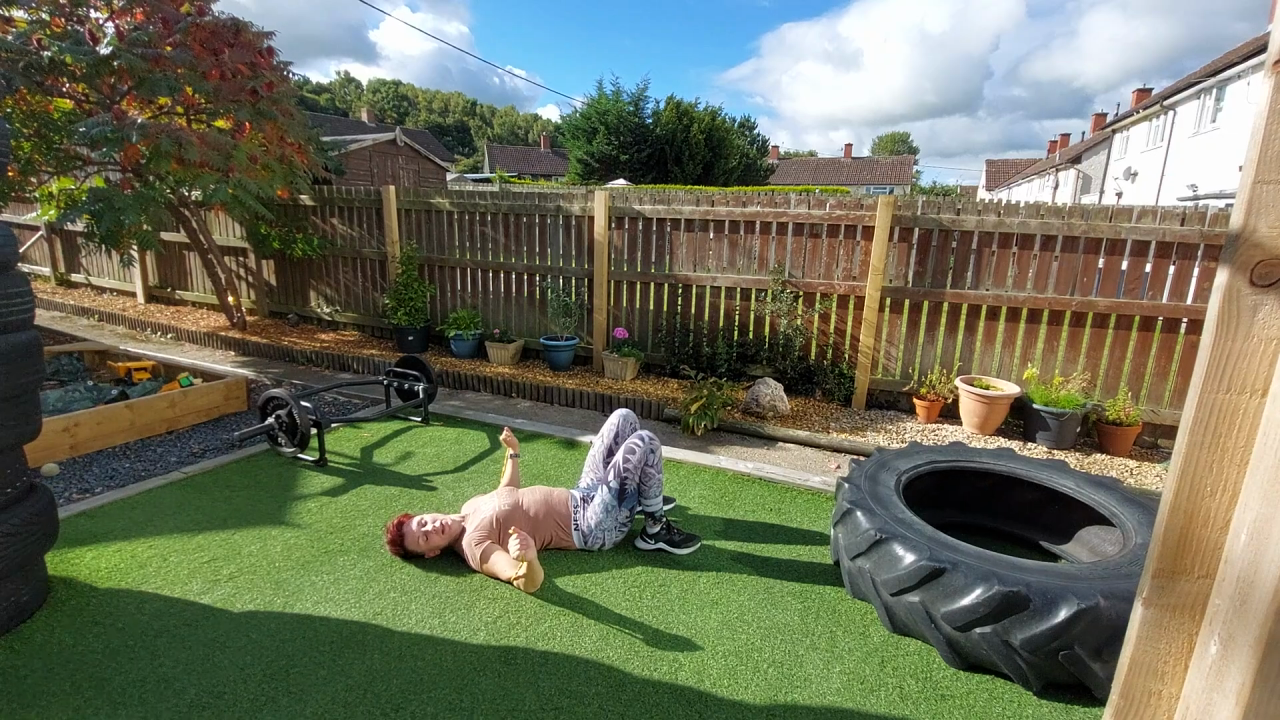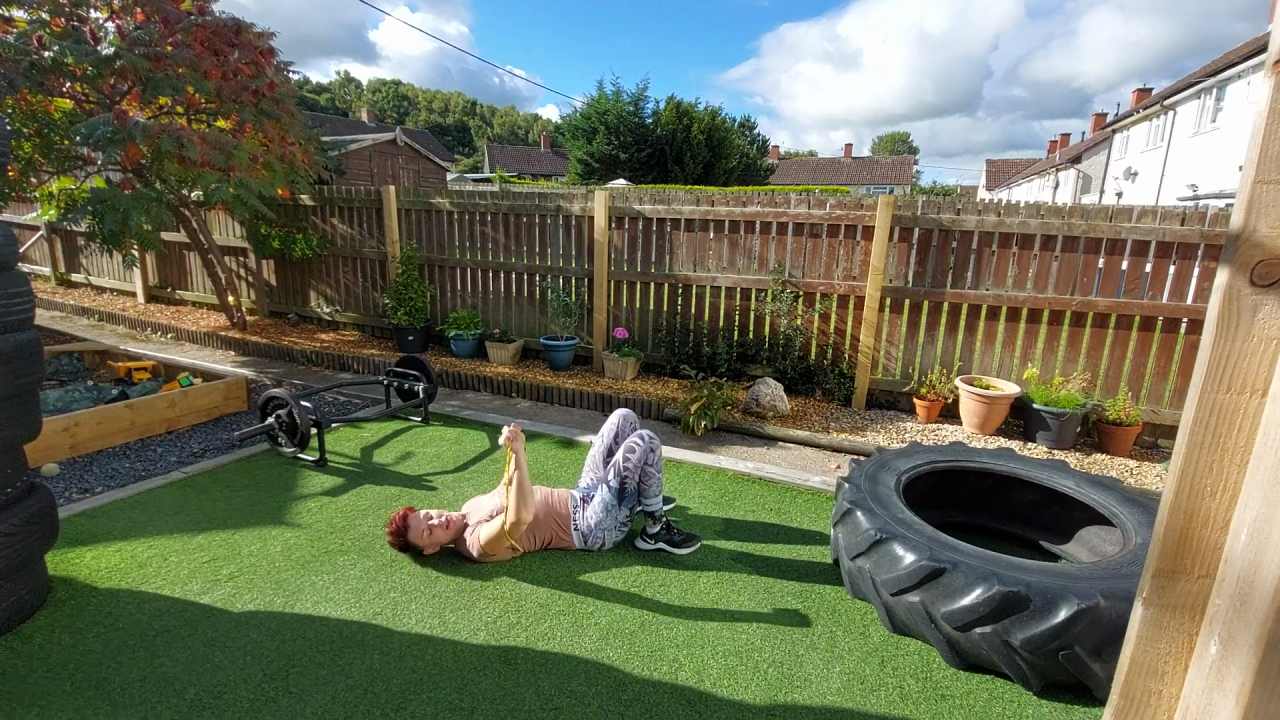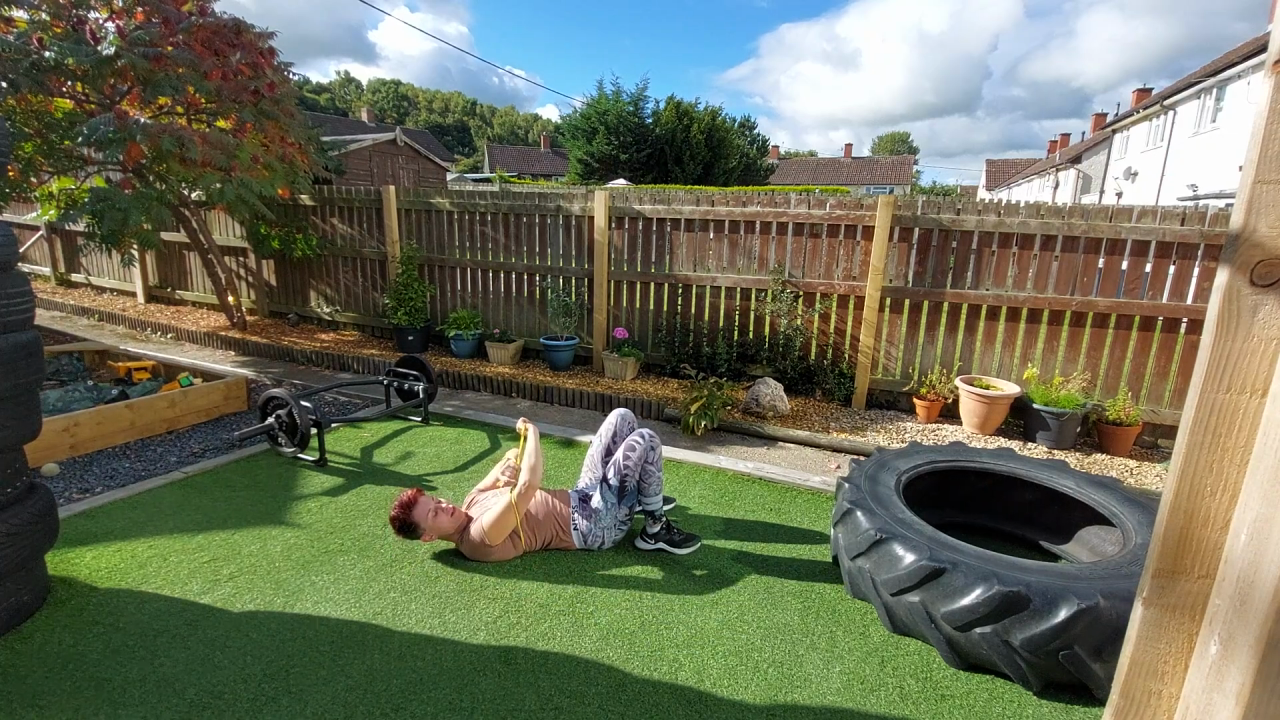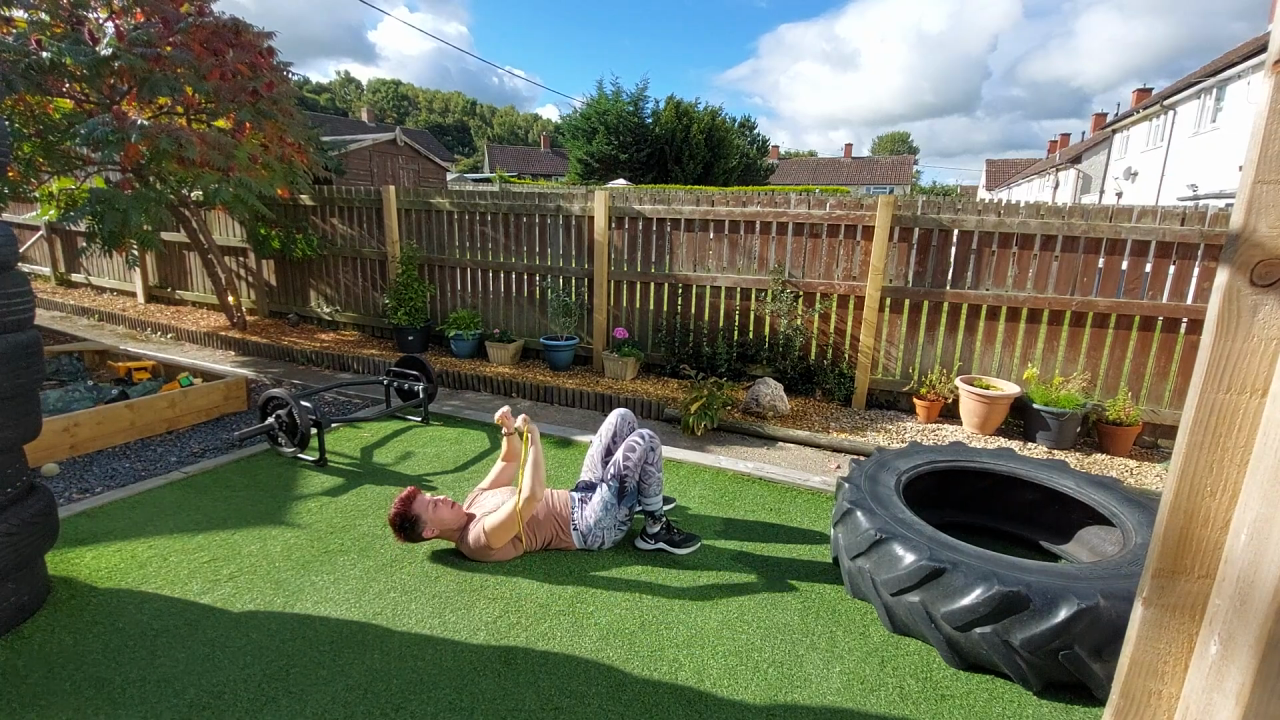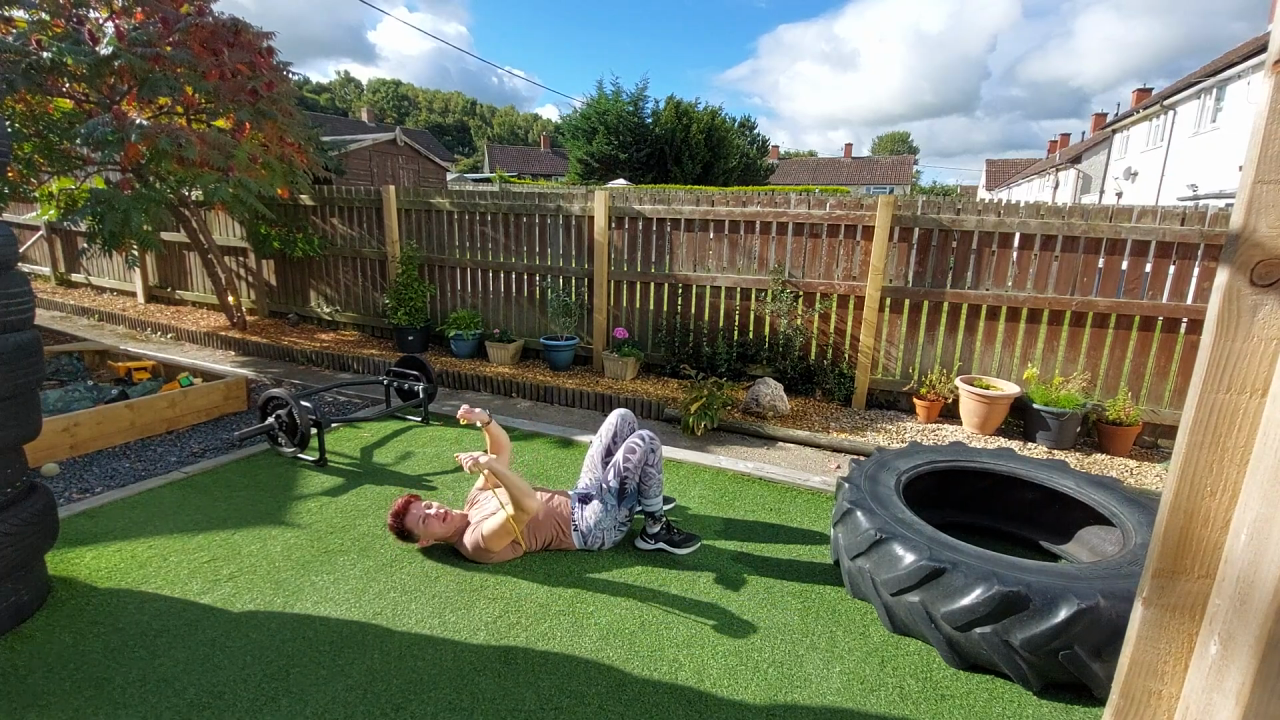
dt=1s
person 1, frame 1
left shoulder: (471, 507)
right shoulder: (474, 545)
right elbow: (530, 583)
left wrist: (513, 452)
right wrist: (528, 557)
left hip: (581, 498)
right hip: (594, 526)
left knee: (624, 417)
right knee: (645, 442)
left ankle: (645, 497)
right ankle: (656, 530)
person 1, frame 2
left shoulder: (471, 508)
right shoulder: (477, 543)
left elbow: (508, 491)
right elbow: (521, 517)
left wrist: (516, 447)
right wrist: (517, 453)
left hip: (581, 499)
right hip: (595, 526)
left knee: (624, 417)
right knee: (645, 442)
left ankle: (645, 497)
right ankle: (656, 531)
person 1, frame 3
left shoulder: (472, 503)
right shoulder: (479, 540)
left elbow: (513, 461)
right elbow: (529, 486)
left wrist: (508, 468)
right wrist: (532, 433)
left hip: (581, 499)
right hip: (595, 526)
left knee: (622, 417)
right knee: (645, 440)
left ankle: (644, 496)
right ankle: (656, 530)
person 1, frame 4
left shoulder: (473, 503)
right shoulder: (478, 541)
left elbow: (508, 461)
right elbow: (531, 497)
left wrist: (510, 429)
right wrist: (532, 435)
left hip: (581, 500)
right hip: (593, 526)
left knee: (622, 417)
right knee: (645, 441)
left ankle: (644, 498)
right ankle: (656, 530)
person 1, frame 5
left shoulder: (475, 501)
right shoulder: (476, 543)
left elbow: (503, 450)
right elbow: (527, 507)
left wrist: (484, 420)
right wrist: (488, 465)
left hip: (580, 499)
right hip: (594, 526)
left knee: (622, 417)
right knee: (644, 441)
left ankle: (645, 497)
right ankle: (656, 530)
